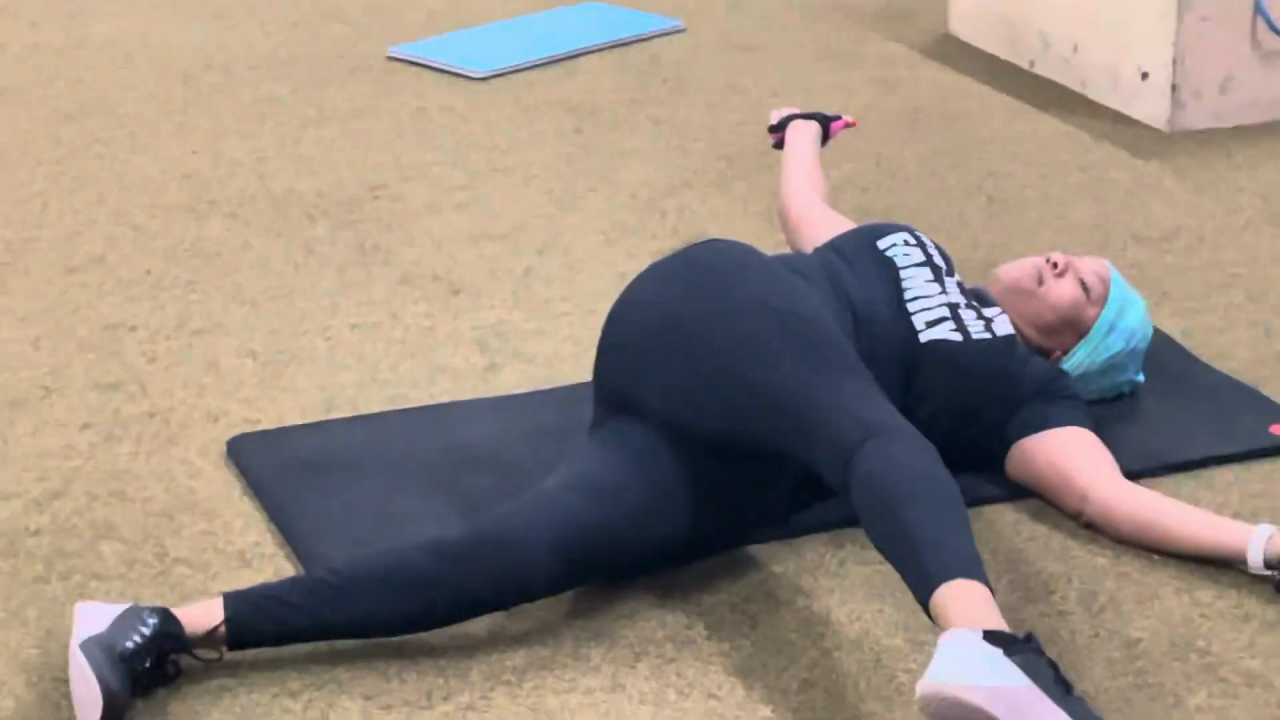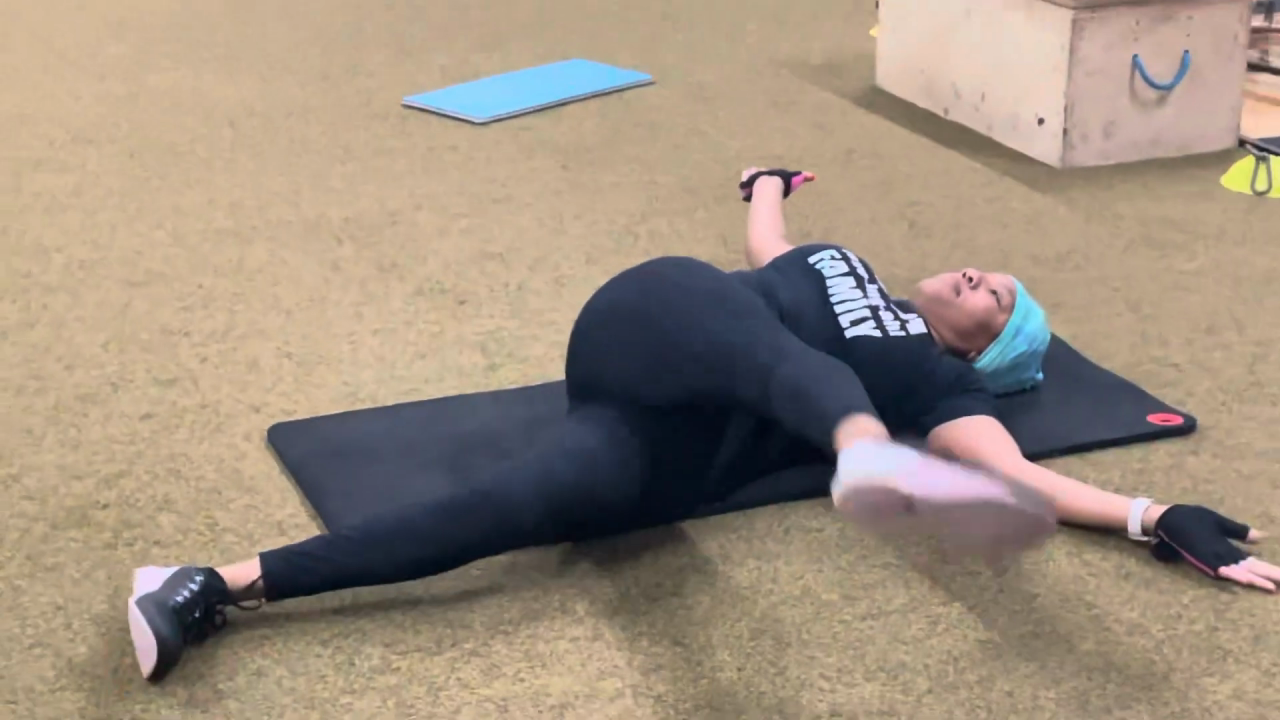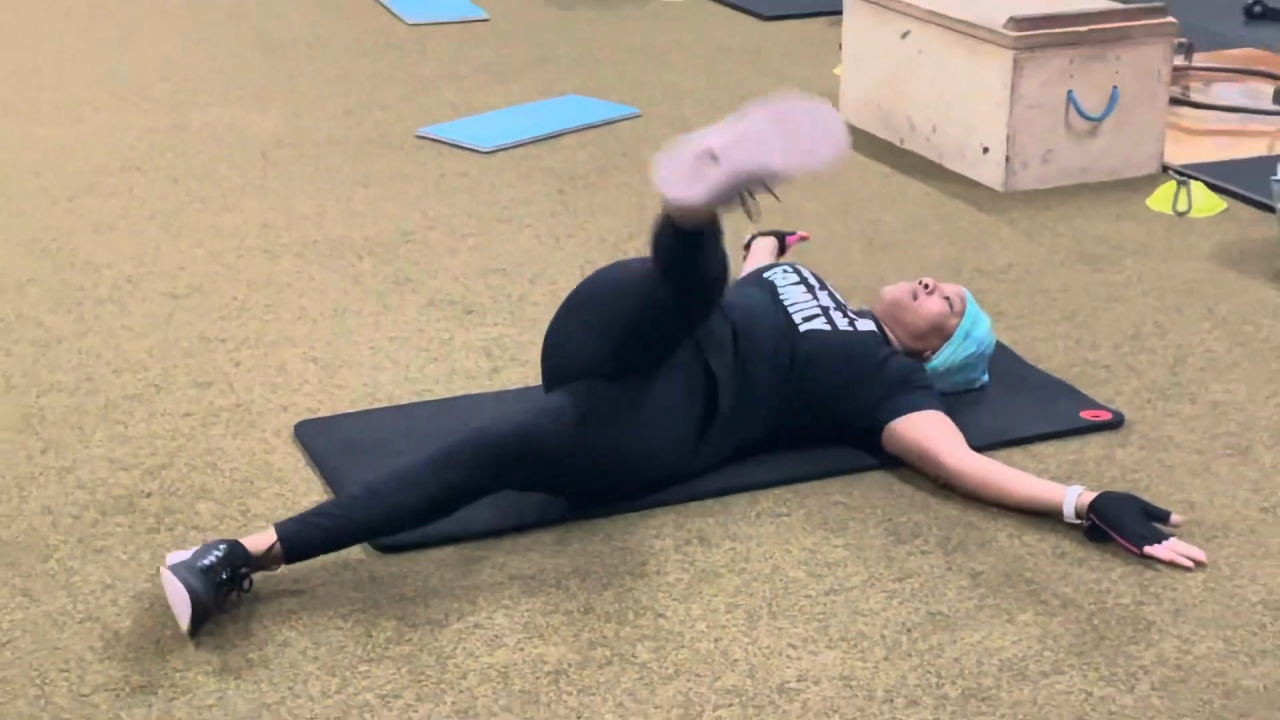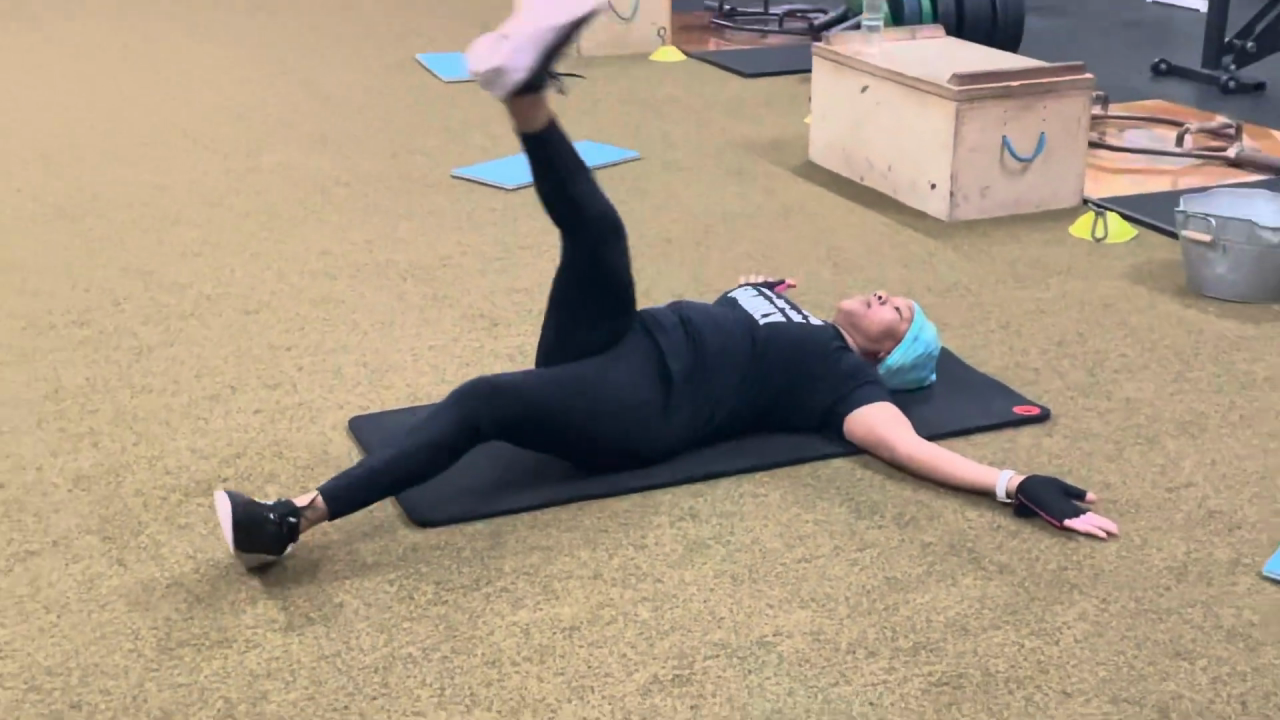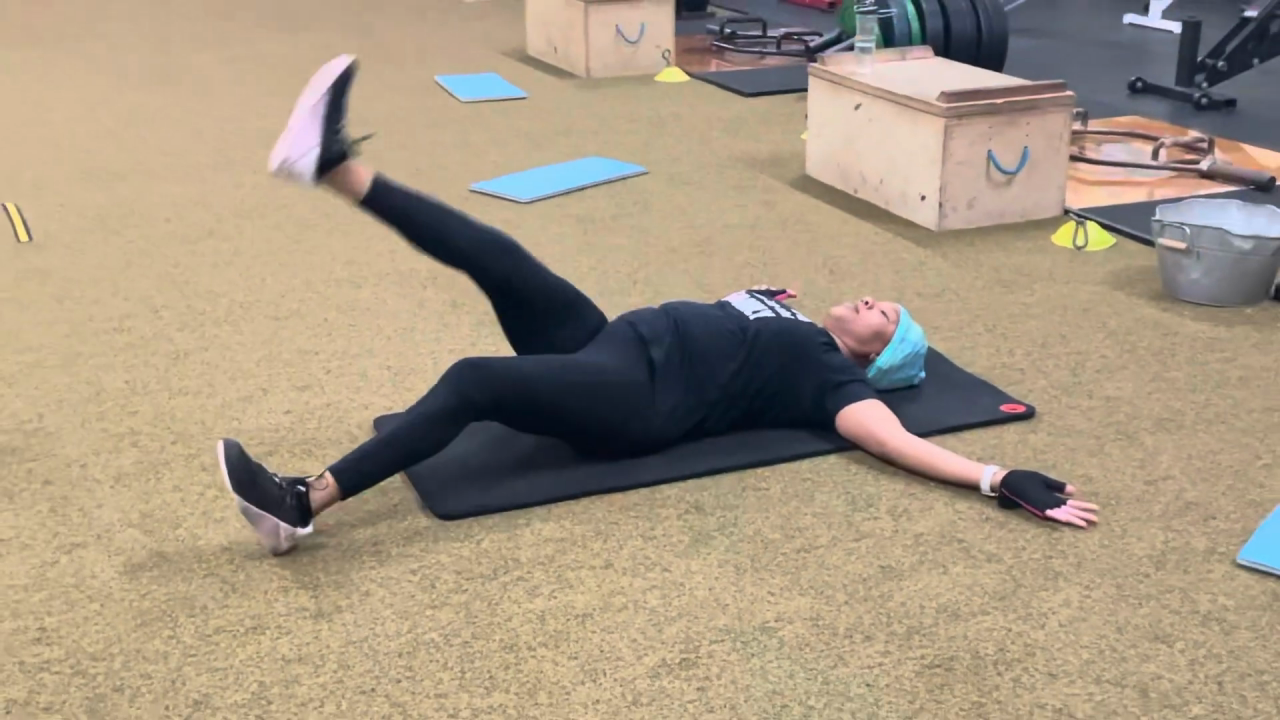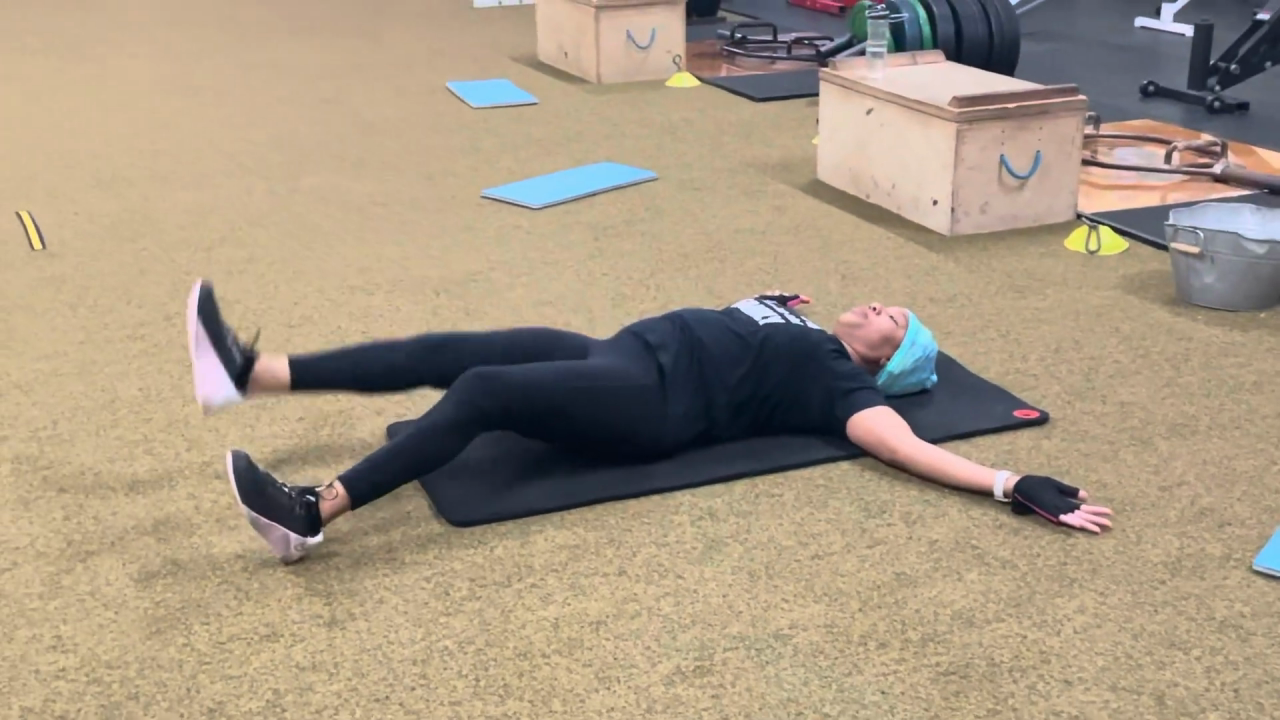
dt=0.3s
person 1, frame 1
left shoulder: (1016, 393)
right shoulder: (899, 246)
left elbow: (1106, 498)
right elbow: (804, 218)
right wrist: (799, 136)
left hip: (717, 474)
right hip: (706, 309)
left knee: (532, 550)
right knee: (869, 433)
person 1, frame 2
left shoulder: (941, 382)
right shoulder: (841, 258)
left elbow: (1022, 474)
right elbow: (762, 248)
left wrist: (1162, 518)
right wrist: (766, 186)
left hip: (680, 445)
right hip: (657, 310)
left knee: (524, 499)
right knee: (802, 370)
left ankle: (218, 587)
person 1, frame 3
left shoulder: (884, 380)
right shoulder: (800, 276)
left elbow: (962, 462)
left wrist: (1088, 500)
right wrist: (763, 244)
left hip: (653, 433)
right hip: (612, 330)
left knee: (490, 452)
right knee: (689, 280)
left ankle: (244, 558)
right ankle: (703, 183)
person 1, frame 4
left shoulder: (843, 379)
right shoulder: (792, 315)
left elbow: (915, 451)
left wrist: (1020, 487)
right wrist: (752, 289)
left hip: (634, 408)
right hip: (610, 344)
left knee: (479, 403)
right knee: (594, 234)
left ankle: (292, 520)
right ankle: (527, 92)
person 1, frame 5
left shoulder: (832, 378)
right shoulder: (792, 324)
left elbow: (902, 445)
left wrist: (1005, 480)
right wrist: (757, 283)
left hip: (637, 399)
right hip: (610, 344)
left knee: (470, 384)
right knee: (494, 258)
left ankle: (300, 510)
right ankle: (336, 165)
person 1, frame 6
left shoulder: (841, 387)
right shoulder: (807, 334)
left elbow: (916, 450)
left wrist: (1020, 483)
right wrist: (767, 308)
left hip: (649, 407)
right hip: (620, 358)
left knee: (478, 390)
right knee: (447, 351)
left ankle: (311, 514)
right ankle: (248, 370)
